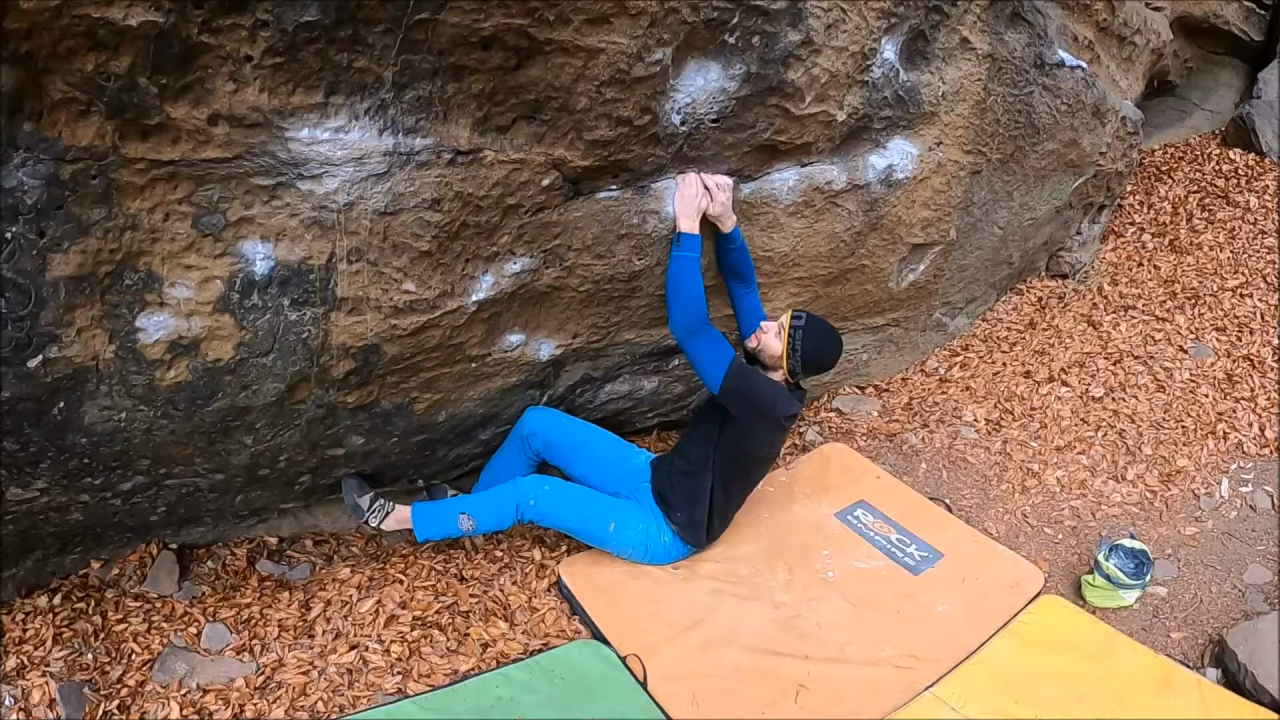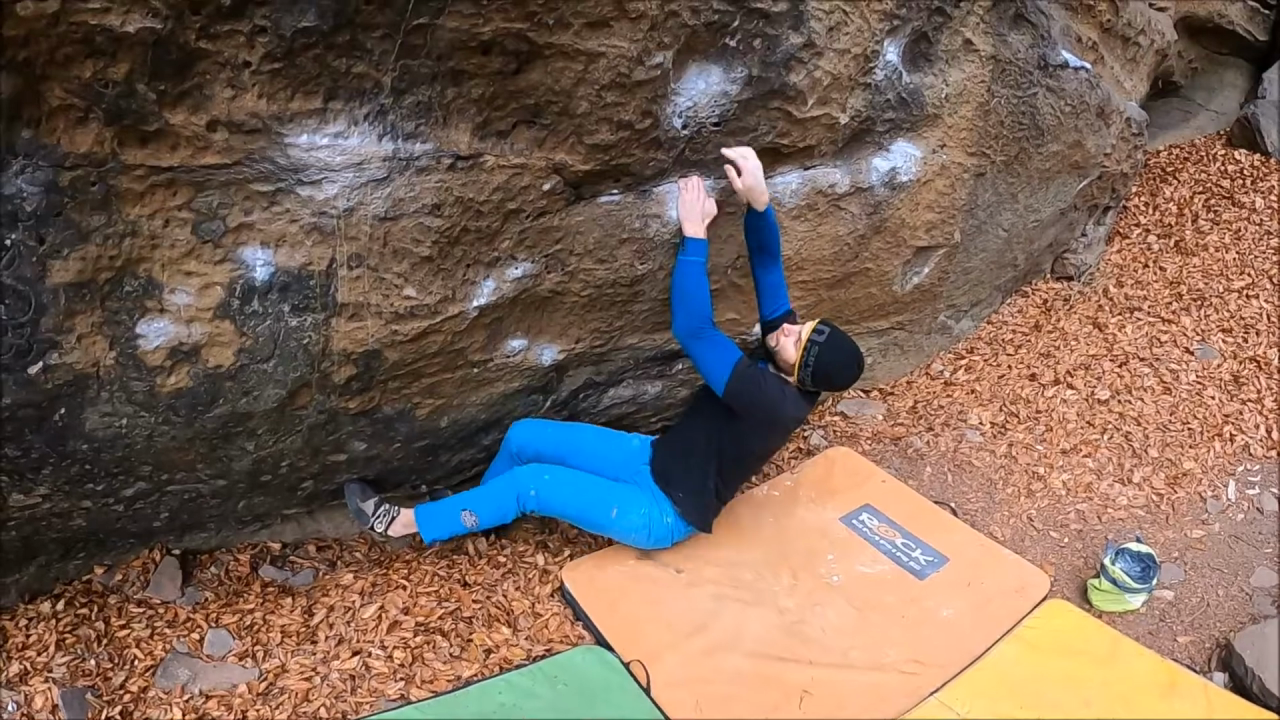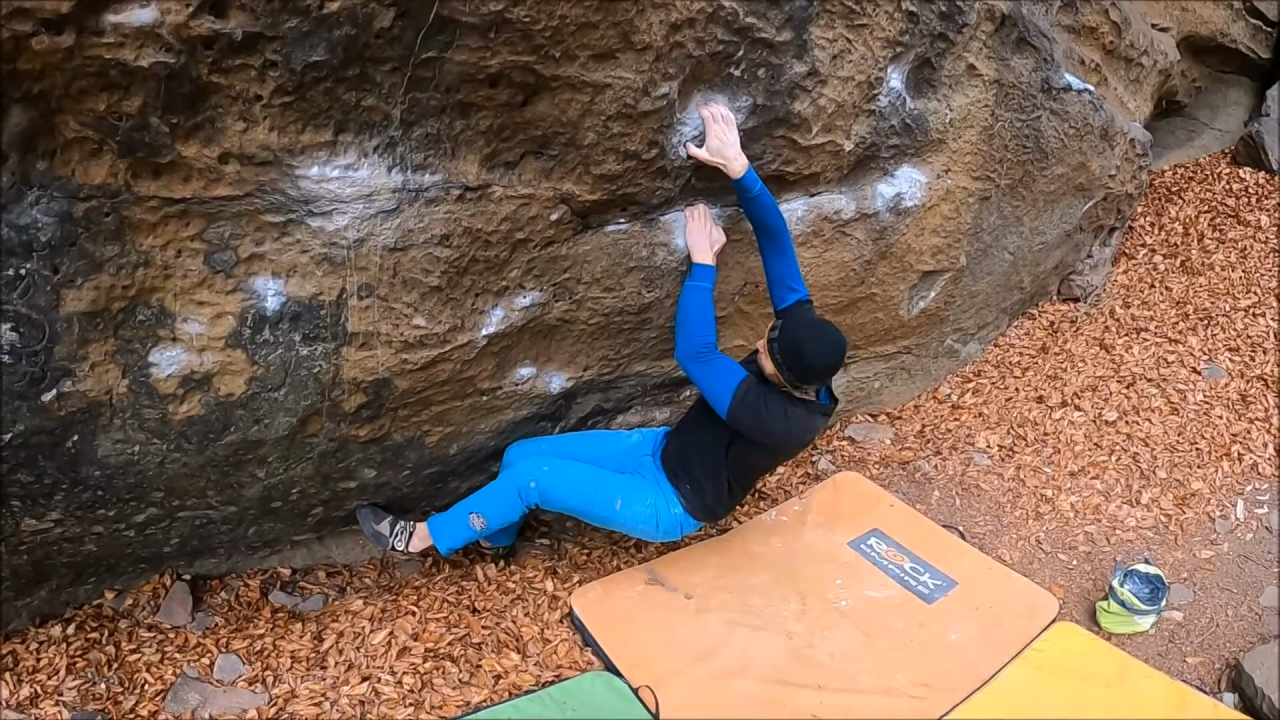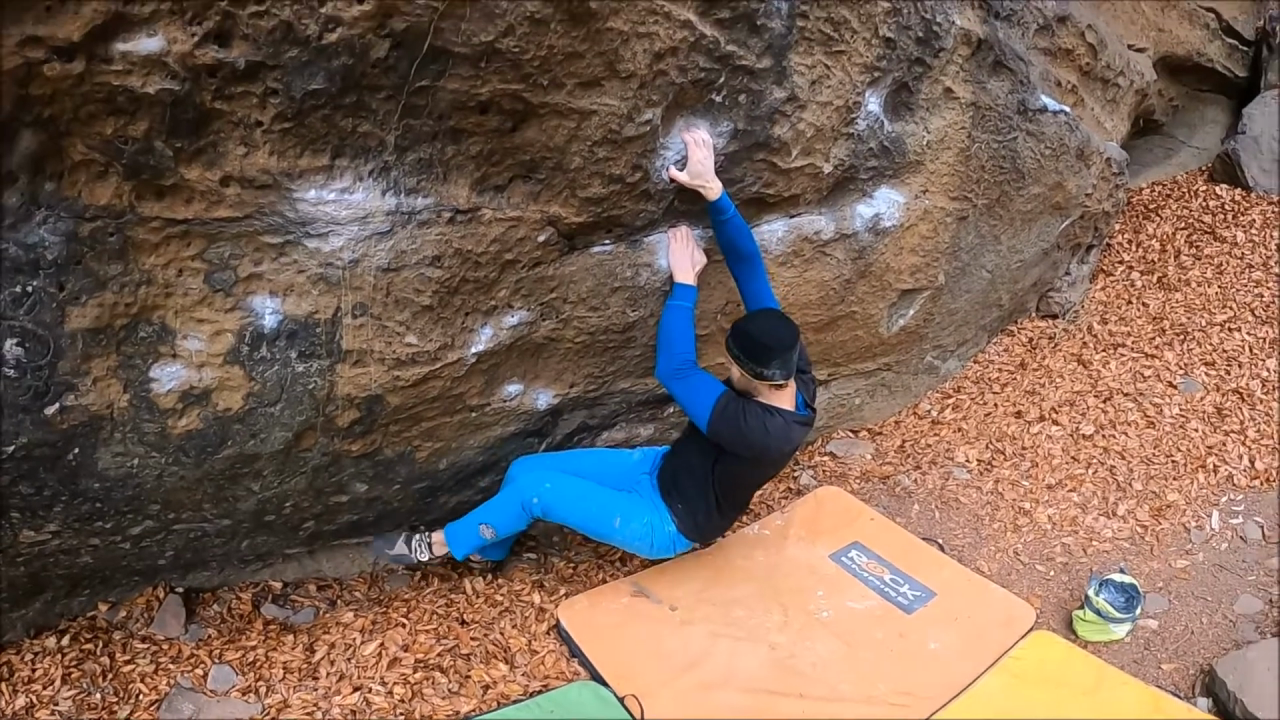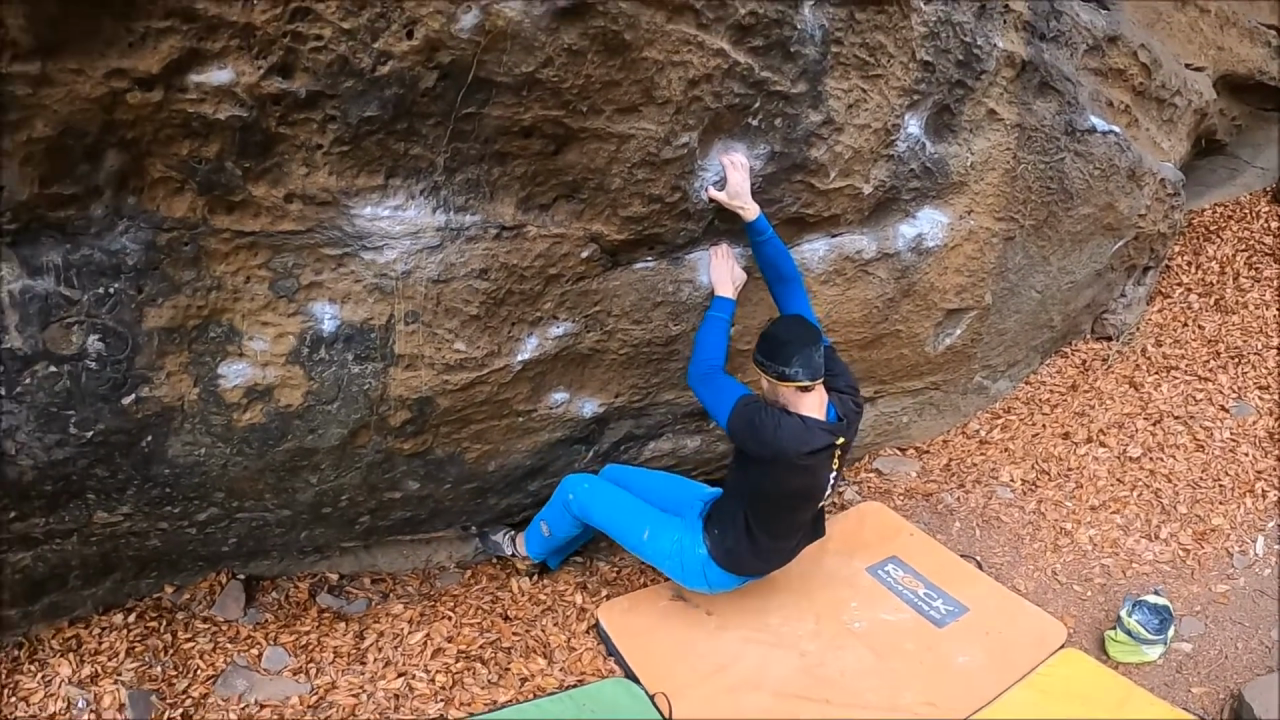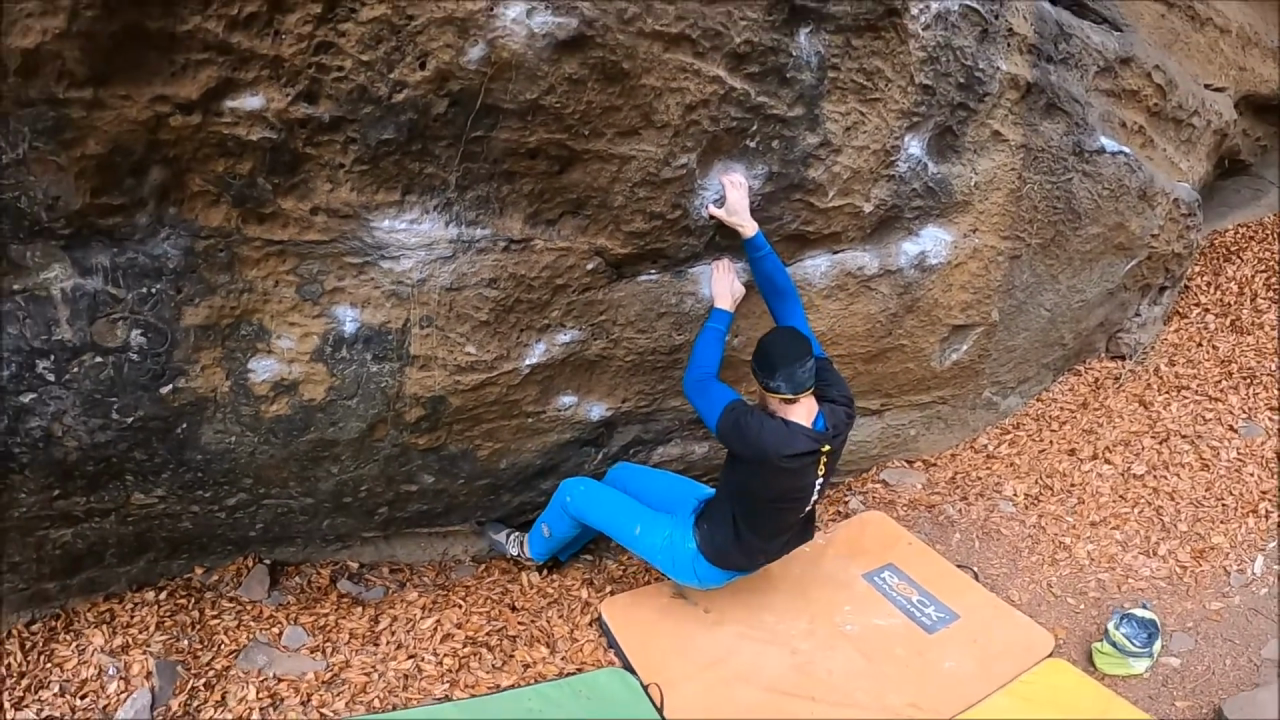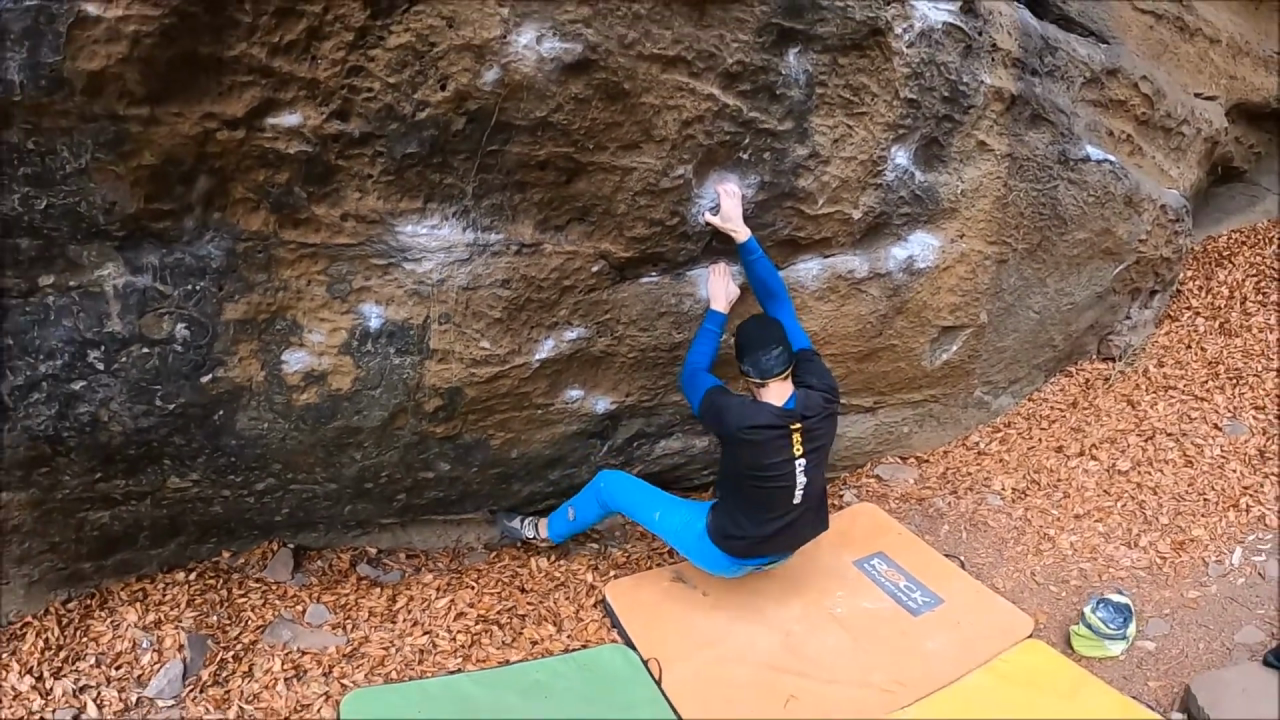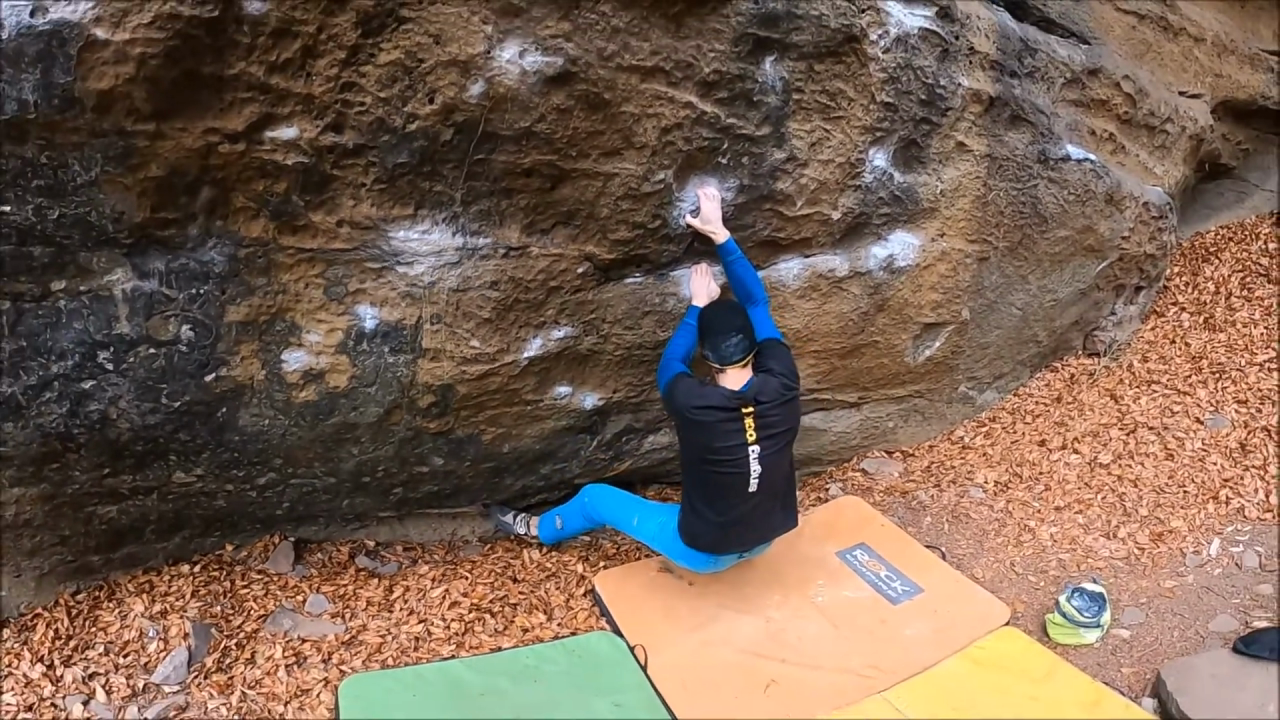
dt=0.7s
person 1, frame 1
left shoulder: (766, 401)
right shoulder: (763, 371)
left elbow: (690, 329)
right elbow: (743, 286)
left wrist: (689, 228)
right wrist: (726, 221)
left hip: (666, 531)
right hip: (656, 478)
left knee: (529, 496)
right knee: (536, 424)
left ankle: (405, 518)
right ankle: (472, 507)
person 1, frame 2
left shoulder: (774, 402)
right shoulder: (777, 363)
left elbow: (693, 331)
right elbow: (767, 262)
left wrist: (694, 232)
right wrist: (758, 199)
left hip: (664, 511)
right hip: (653, 460)
left knee: (527, 484)
right knee: (522, 438)
left ankle: (409, 522)
right ankle: (483, 513)
person 1, frame 3
left shoulder: (780, 420)
right shoulder: (809, 344)
left elbow: (694, 353)
right elbow: (776, 242)
left wrist: (702, 260)
right wrist: (737, 165)
left hip: (671, 503)
right hip: (664, 449)
left knee: (531, 477)
right knee: (520, 455)
left ankle: (423, 537)
right ankle: (495, 536)
person 1, frame 4
left shoulder: (760, 432)
right shoulder: (792, 370)
left elbow: (674, 371)
right elbow: (751, 270)
left wrist: (684, 280)
right wrist: (712, 190)
left hip: (668, 523)
right hip: (663, 469)
left knee: (535, 490)
right knee: (523, 469)
left ankle: (440, 545)
right ankle: (488, 551)
person 1, frame 5
left shoulder: (781, 437)
right shoulder: (844, 398)
left elbow: (704, 375)
right elbow: (792, 295)
left wrist: (724, 295)
right wrist: (749, 211)
left hip: (718, 563)
right hip: (747, 531)
left knee: (578, 489)
right knee: (612, 476)
left ankle: (527, 548)
right ankle: (550, 556)
person 1, frame 6
left shoulder: (771, 442)
right shoulder: (837, 407)
left elbow: (698, 382)
right elbow: (790, 310)
left wrist: (723, 306)
right wrist: (748, 228)
left hip: (709, 561)
right hip: (741, 529)
left knee: (575, 492)
right knee: (620, 475)
left ankle: (533, 550)
right ankle: (560, 548)
person 1, frame 7
left shoulder: (739, 420)
right shoulder: (821, 395)
left elbow: (692, 374)
right elbow: (780, 307)
left wrist: (718, 308)
right wrist: (741, 233)
left hip: (729, 555)
right hip: (787, 549)
left knee: (610, 484)
left ankle: (546, 531)
person 1, frame 8
left shoulder: (691, 402)
right shoulder: (781, 384)
left elbow: (669, 364)
right elbow: (757, 304)
left wrist: (699, 304)
right wrist: (720, 234)
left hip: (706, 553)
right hip: (764, 539)
left knee: (594, 498)
left ankle: (538, 530)
